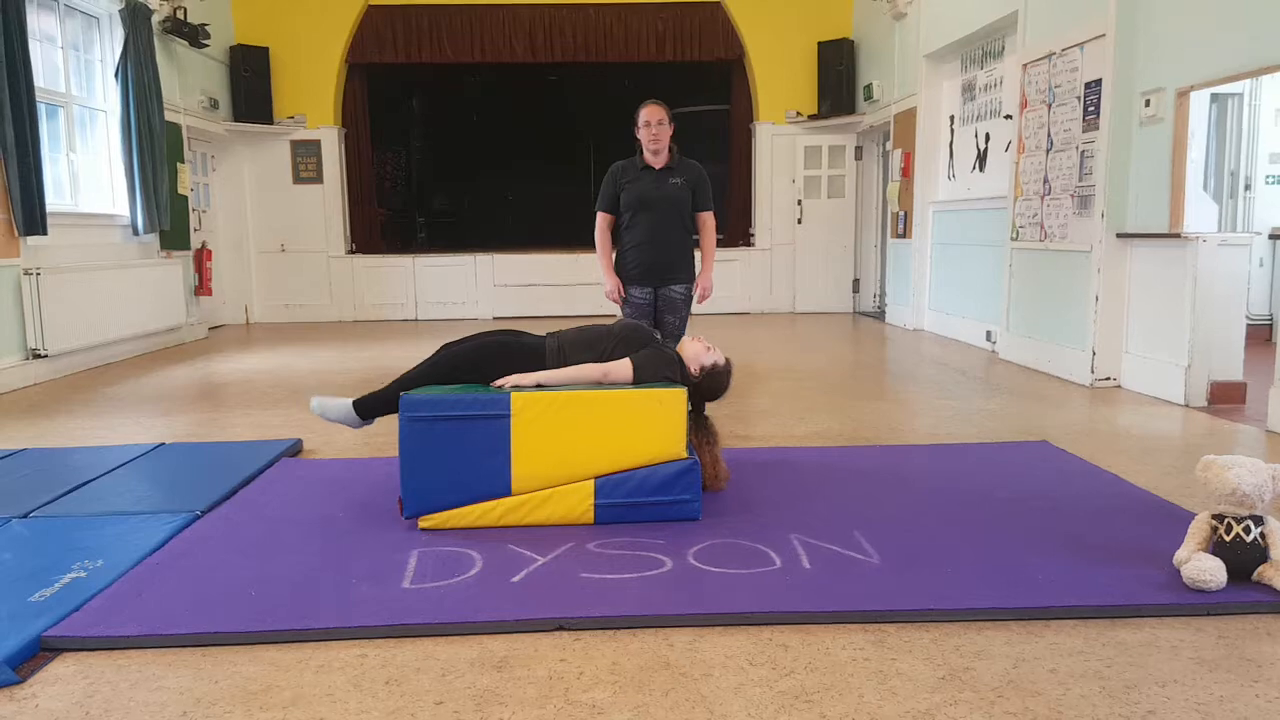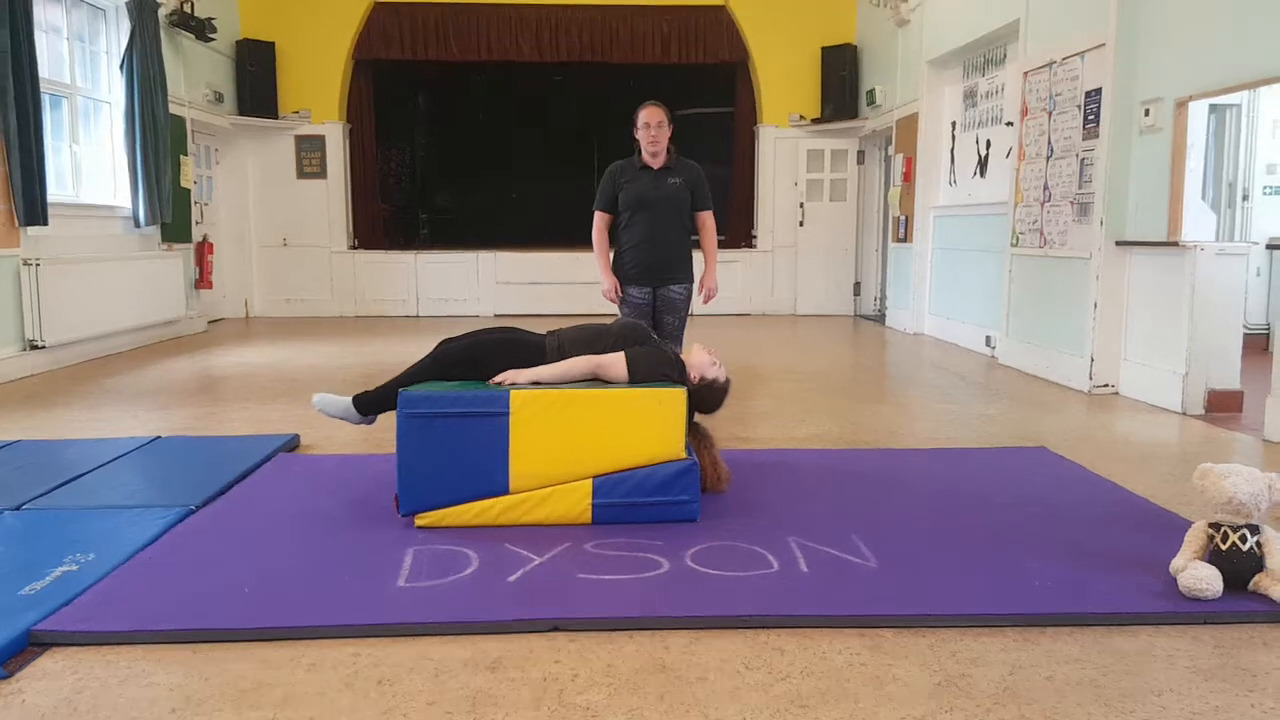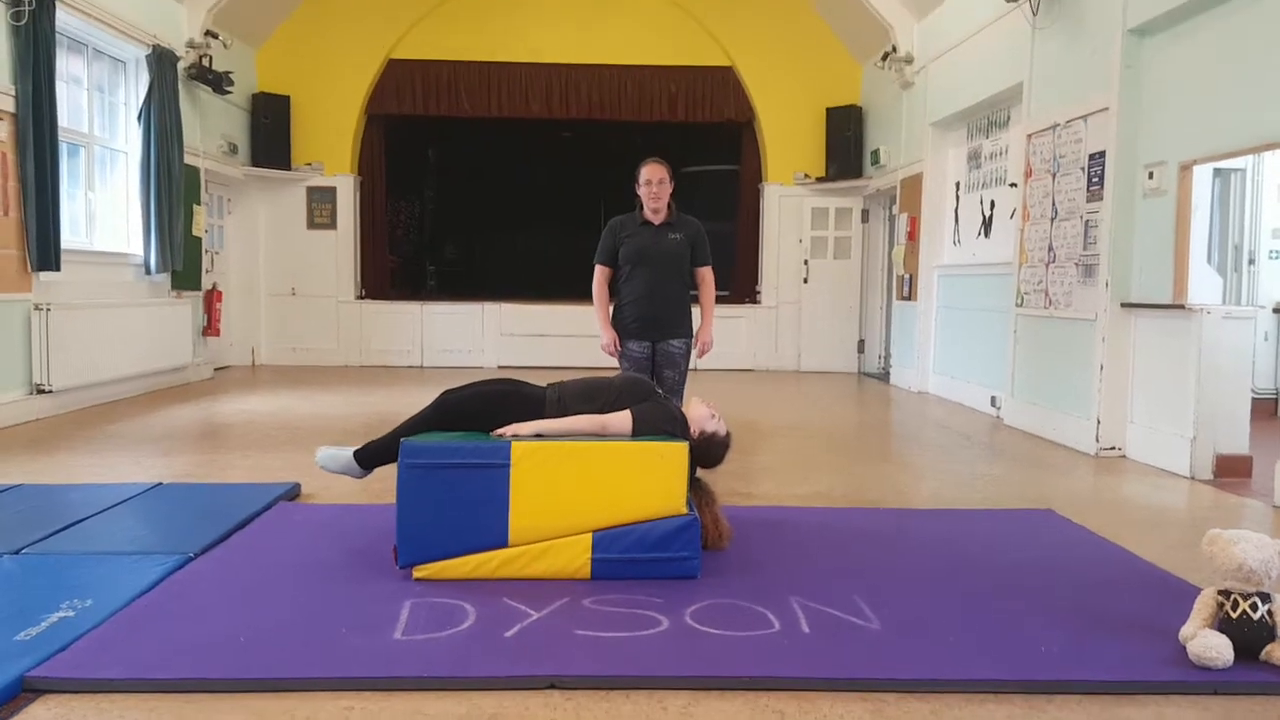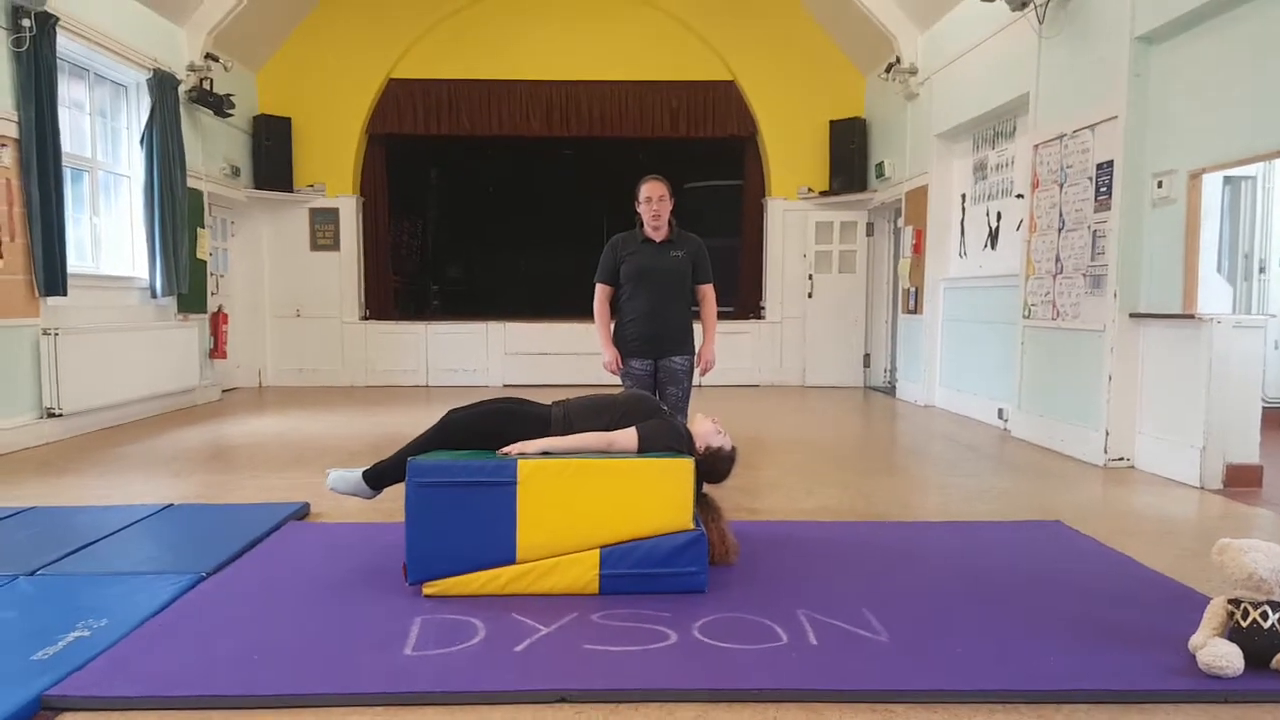
dt=0.5s
person 1, frame 1
left shoulder: (665, 364)
right shoulder: (661, 351)
left elbow: (602, 374)
left wrist: (533, 378)
left hip: (544, 362)
right hip: (545, 346)
left knee: (450, 366)
right knee: (451, 353)
left ankle: (362, 409)
right ankle: (365, 408)
person 1, frame 2
left shoulder: (664, 366)
right shoulder: (663, 355)
left elbow: (596, 367)
left wrist: (530, 375)
left hip: (542, 361)
right hip: (545, 347)
left knee: (448, 360)
right knee: (450, 349)
left ankle: (364, 406)
right ankle: (367, 404)
person 1, frame 3
left shoulder: (667, 420)
right shoulder: (664, 407)
left elbow: (601, 424)
left wrist: (533, 427)
left hip: (545, 413)
right hip: (546, 398)
left knee: (449, 410)
right knee: (451, 400)
left ankle: (362, 460)
right ankle: (367, 455)
person 1, frame 4
left shoulder: (673, 436)
right shoulder: (670, 425)
left elbow: (607, 442)
left wrist: (538, 445)
left hip: (549, 431)
right hip: (551, 416)
left knee: (455, 429)
right knee: (457, 419)
left ankle: (372, 480)
right ankle: (376, 474)
person 2, frame 1
left shoulder: (692, 172)
right shoulder: (619, 173)
left elbow: (706, 224)
right elbow: (603, 226)
left wrist: (706, 271)
right wrist: (608, 274)
left hip: (678, 279)
right hip: (633, 280)
left knee: (672, 348)
person 2, frame 2
left shoulder: (690, 172)
right shoulder: (617, 173)
left elbow: (705, 223)
right elbow: (600, 226)
left wrist: (710, 270)
right wrist: (605, 273)
left hip: (676, 279)
right hip: (632, 279)
left knee: (671, 349)
person 2, frame 3
left shoulder: (691, 228)
right shoulder: (618, 227)
left elbow: (705, 279)
right elbow: (600, 279)
left wrist: (706, 325)
right wrist: (605, 327)
left hip: (676, 333)
right hip: (631, 333)
person 2, frame 4
left shoulder: (692, 245)
right shoulder: (619, 245)
left elbow: (706, 296)
right elbow: (601, 298)
left wrist: (708, 343)
right wrist: (606, 345)
left hip: (677, 351)
right hip: (633, 351)
left knee: (676, 420)
